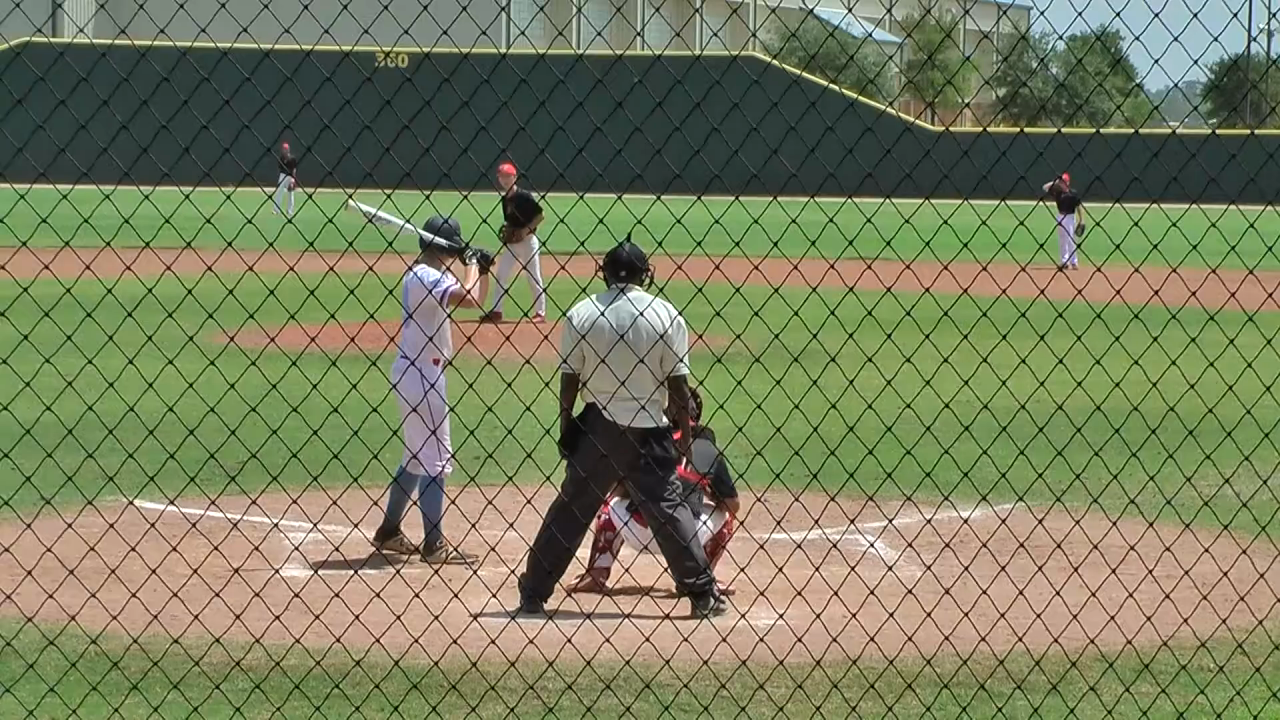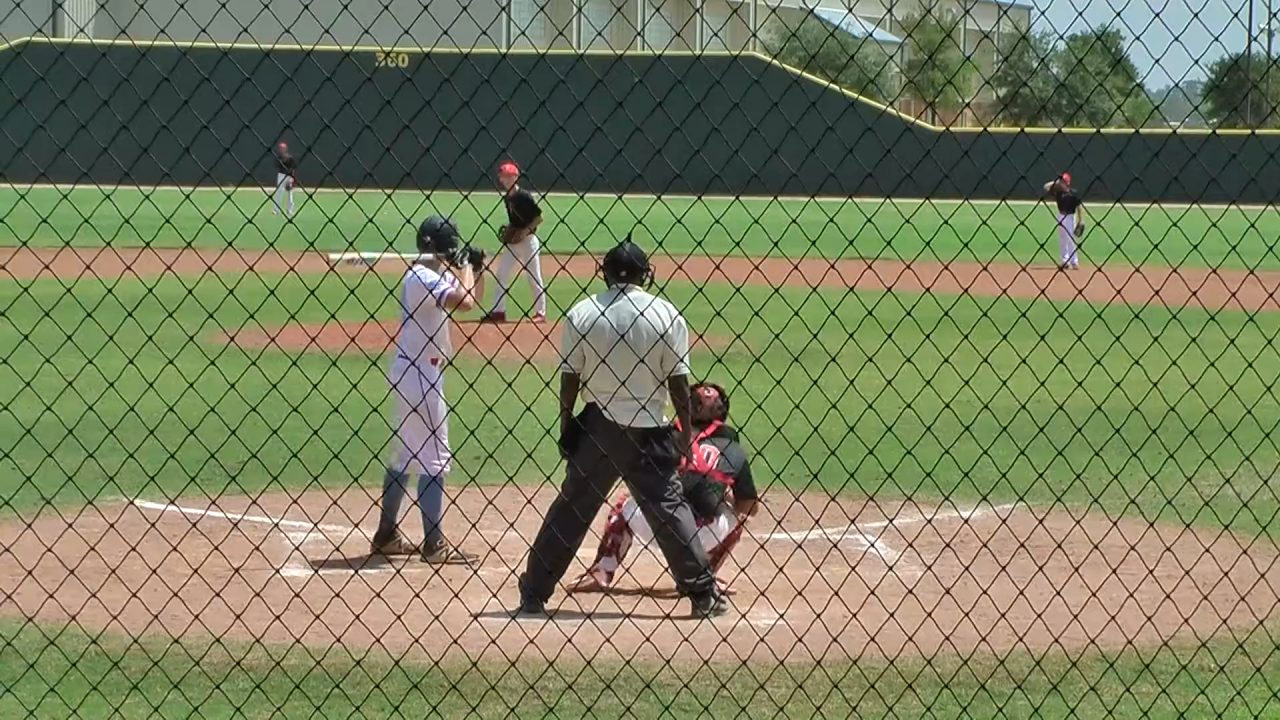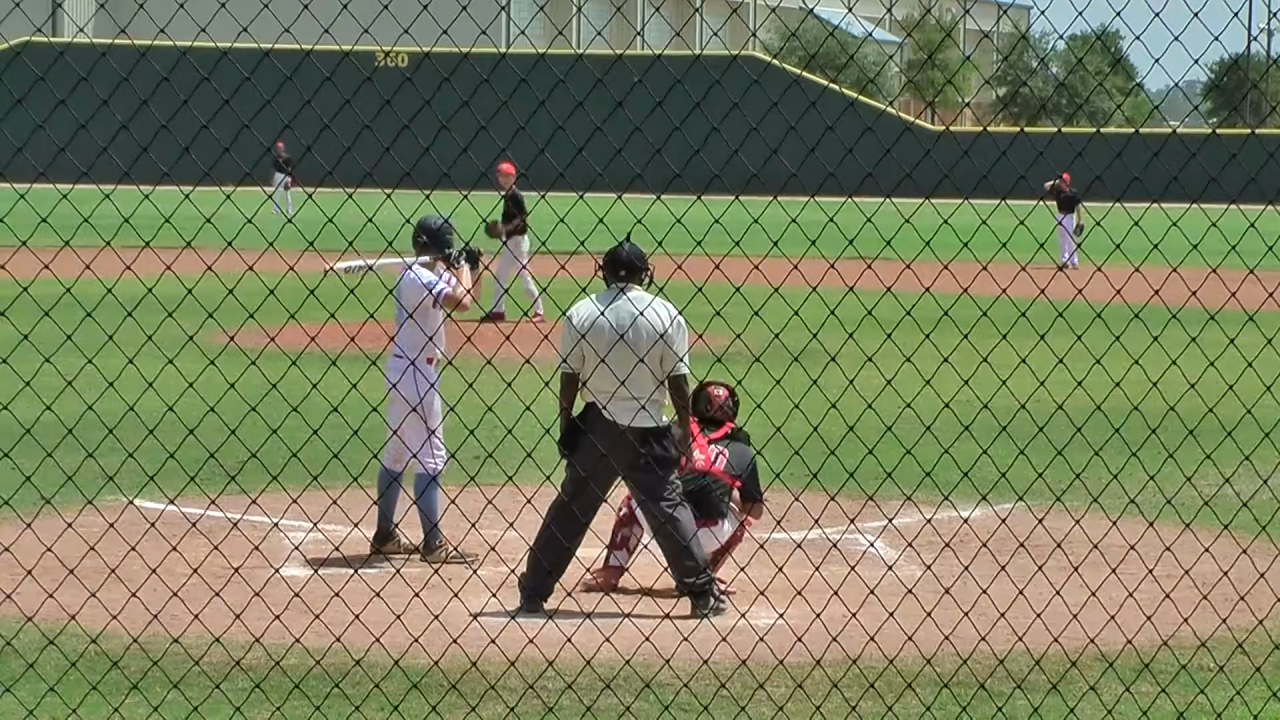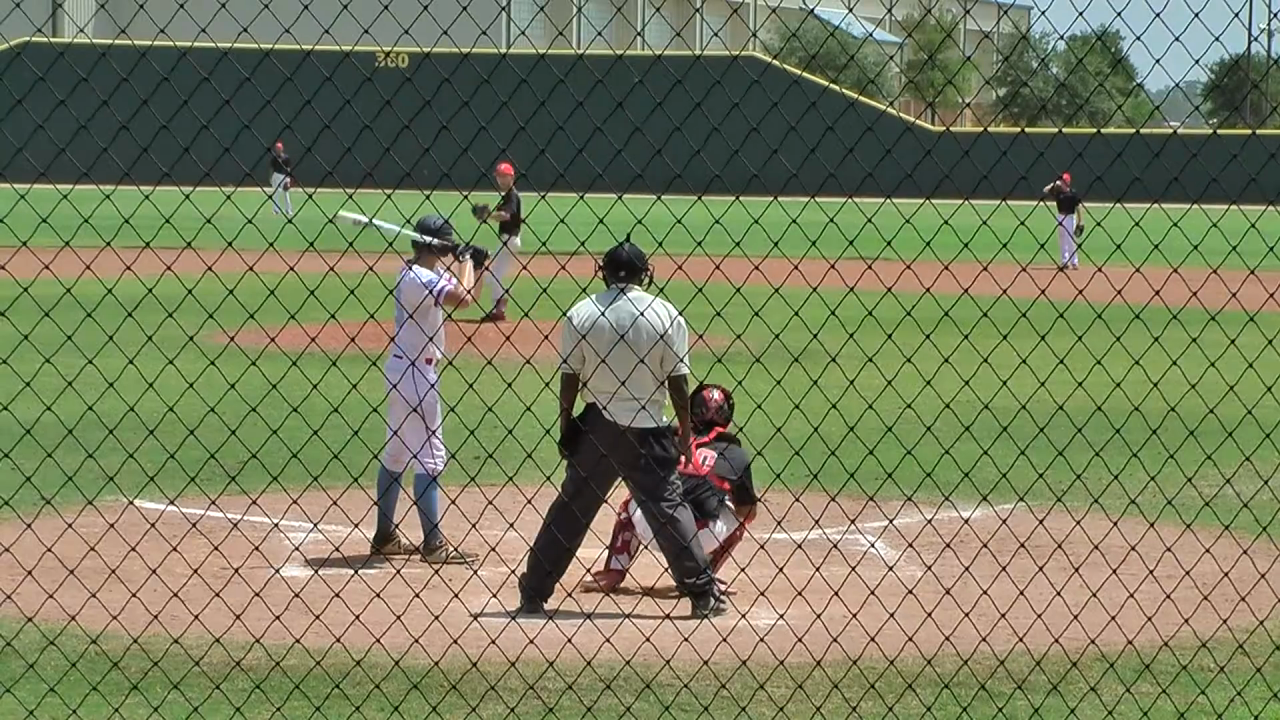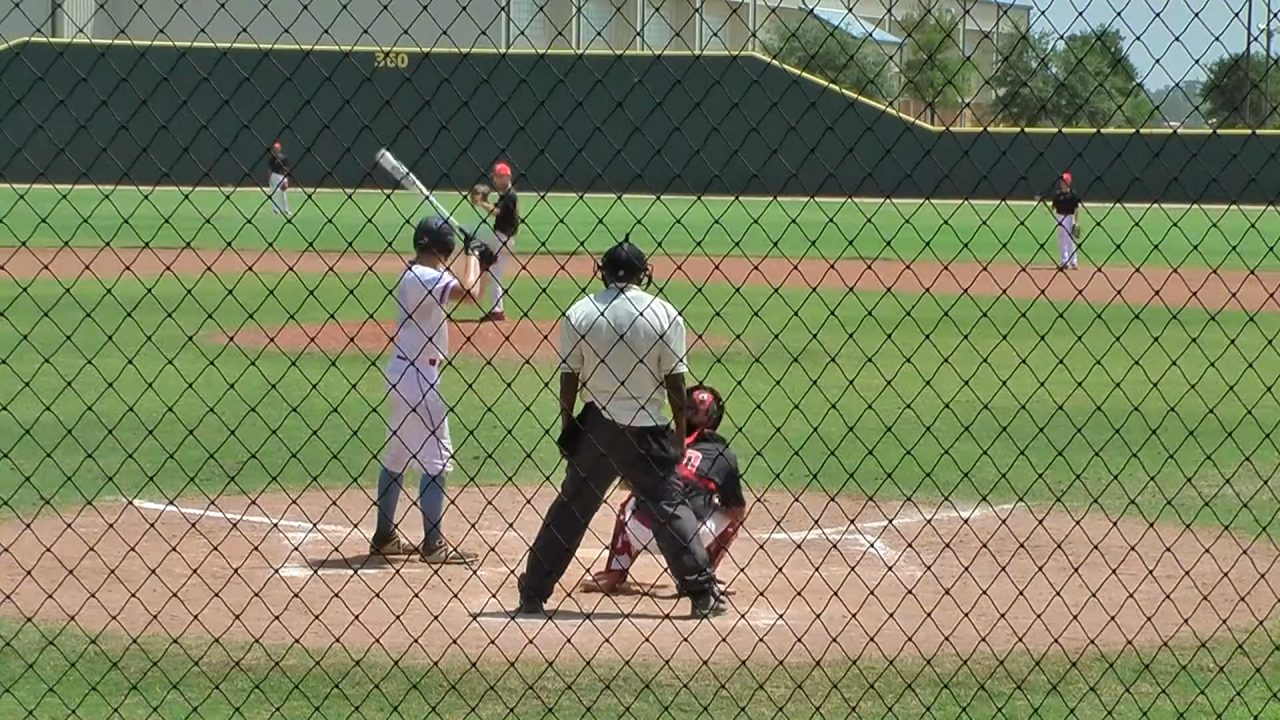
dt=0.2s
person 1, frame 1
left shoulder: (581, 313)
right shoulder: (666, 314)
left elbow: (569, 379)
right elbow: (677, 382)
left wrist: (566, 427)
right wrist: (685, 430)
left hip: (597, 427)
right hip: (648, 430)
left knee: (569, 510)
right knee: (669, 509)
left ankle: (533, 594)
right ankle: (704, 594)
person 1, frame 2
left shoulder: (581, 313)
right shoulder: (666, 314)
left elbow: (569, 380)
right elbow: (677, 382)
left wrist: (565, 428)
right wrist: (685, 430)
left hip: (597, 427)
right hip: (648, 430)
left knee: (570, 510)
right knee: (669, 510)
left ankle: (533, 594)
right ankle: (704, 594)
person 1, frame 3
left shoulder: (581, 313)
right shoulder: (666, 314)
left elbow: (569, 379)
right elbow: (677, 382)
left wrist: (565, 427)
right wrist: (685, 430)
left hip: (597, 426)
right hip: (648, 429)
left knee: (570, 509)
right knee: (669, 509)
left ankle: (534, 593)
right ankle: (704, 594)
person 1, frame 4
left shoulder: (581, 313)
right shoulder: (665, 314)
left elbow: (570, 379)
right elbow: (677, 382)
left wrist: (566, 427)
right wrist: (685, 432)
left hip: (597, 426)
right hip: (648, 430)
left knee: (570, 510)
right knee: (669, 510)
left ankle: (533, 593)
right ankle: (704, 594)
person 1, frame 5
left shoulder: (579, 313)
right shoulder: (664, 313)
left elbow: (569, 378)
right elbow: (675, 381)
left wrist: (567, 425)
right wrist: (680, 432)
left hip: (597, 426)
right hip: (648, 429)
left knee: (570, 510)
right knee: (672, 509)
left ankle: (532, 595)
right ankle: (705, 594)
person 2, frame 1
left shoulder: (435, 275)
right shoulder: (424, 276)
left elbow: (476, 299)
right elbow: (469, 299)
left wrist: (482, 269)
right wrist: (472, 264)
left hip: (419, 372)
right hip: (420, 373)
left knee: (418, 455)
right knee: (436, 458)
left ankle: (389, 532)
right ankle: (434, 544)
person 2, frame 2
left shoulder: (434, 275)
right shoulder: (423, 277)
left elbow: (472, 297)
right elbow: (465, 302)
left wrist: (474, 268)
right wrist: (465, 267)
left hip: (414, 371)
right hip: (419, 373)
left knee: (406, 453)
right knee: (434, 457)
left ankle: (386, 535)
right ankle: (434, 544)
person 2, frame 3
left shoulder: (431, 274)
right shoulder: (420, 277)
left elbow: (467, 297)
right elbow: (462, 302)
left wrist: (469, 267)
right wrist: (462, 265)
left hip: (408, 370)
right hip: (415, 372)
left knee: (398, 452)
right knee: (430, 456)
left ankle: (385, 536)
right ankle: (433, 544)
person 2, frame 4
left shoulder: (428, 274)
right shoulder: (419, 277)
left elbow: (463, 296)
right elbow: (462, 299)
left wrist: (475, 265)
right wrist: (466, 260)
left hip: (406, 371)
right hip: (414, 373)
left knee: (396, 453)
right knee: (430, 456)
left ankle: (385, 536)
right ankle: (433, 544)
person 2, frame 5
left shoulder: (420, 274)
right shoulder: (423, 276)
left elbow: (466, 293)
right elbow: (469, 294)
left wrist: (480, 263)
right wrist: (473, 256)
left hip: (407, 371)
right hip: (418, 374)
left knee: (399, 454)
right knee: (437, 457)
left ankle: (384, 536)
right ankle: (433, 545)
person 3, frame 1
right shoulder: (710, 449)
left elbow: (619, 490)
right elbow: (733, 506)
left hip: (639, 532)
left knee: (614, 505)
right knee: (725, 517)
left ankle: (596, 573)
person 3, frame 2
right shoulder: (736, 450)
right elbow: (751, 508)
right hip: (703, 536)
left knee: (625, 505)
right knee: (737, 517)
left ankle: (600, 573)
person 3, frame 3
right shoulder: (743, 451)
right elbow: (755, 511)
right hip: (705, 537)
left knee: (634, 499)
right knee: (741, 519)
left ankle: (610, 571)
person 3, frame 4
right shoulder: (736, 455)
right elbow: (749, 513)
left hip: (650, 530)
right hip: (700, 537)
left knee: (632, 505)
right knee: (738, 519)
left ankle: (613, 574)
person 3, frame 5
right shoulder: (723, 454)
right elbow: (738, 514)
left hip: (640, 532)
left knee: (631, 505)
right knee: (731, 519)
left ankle: (614, 575)
